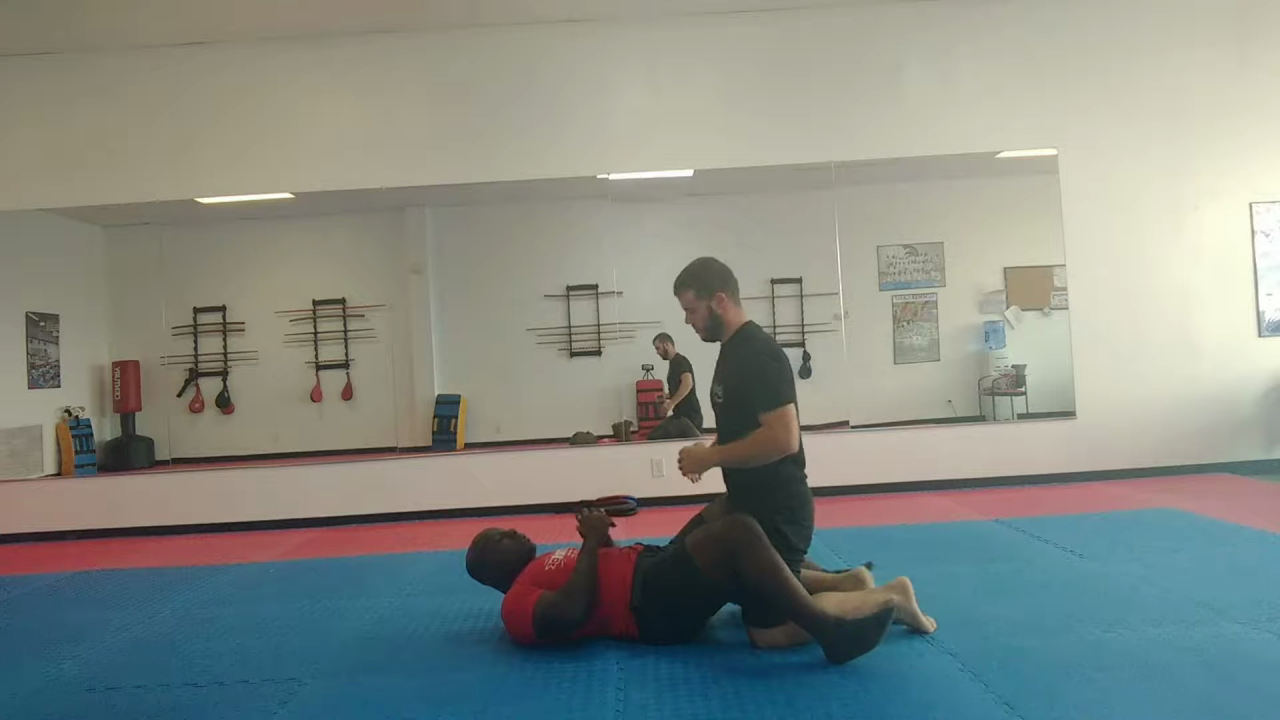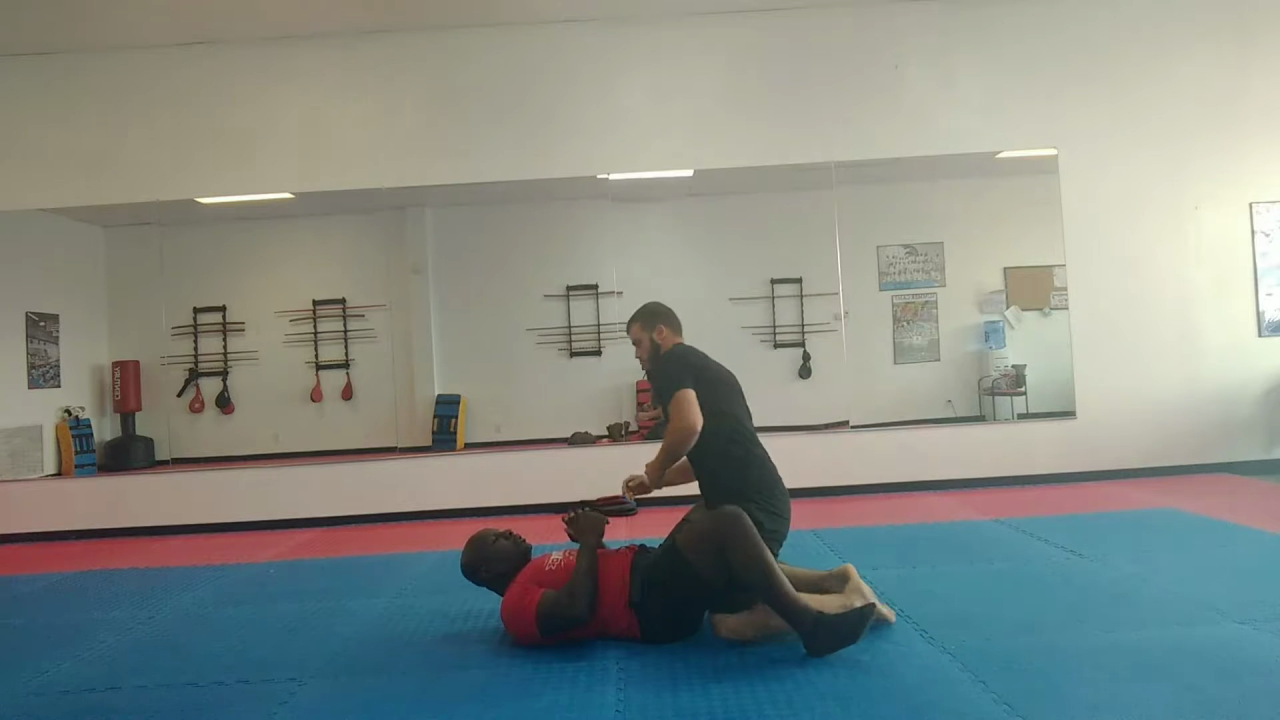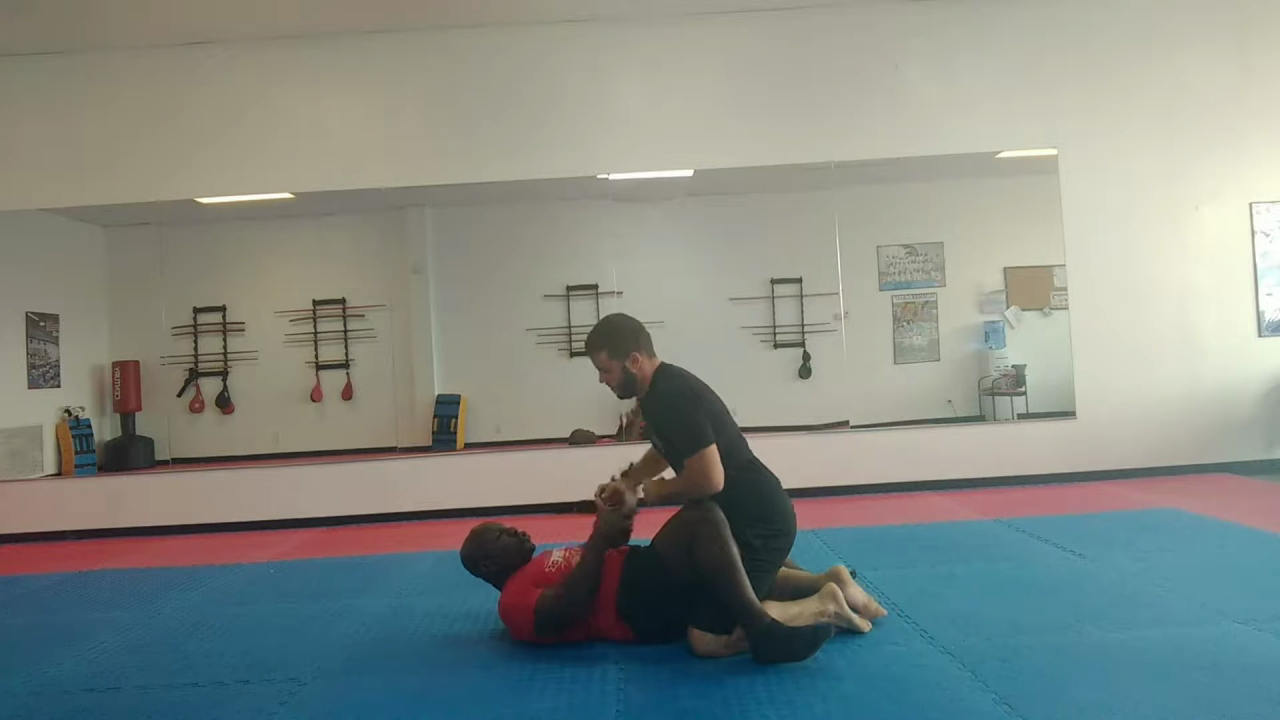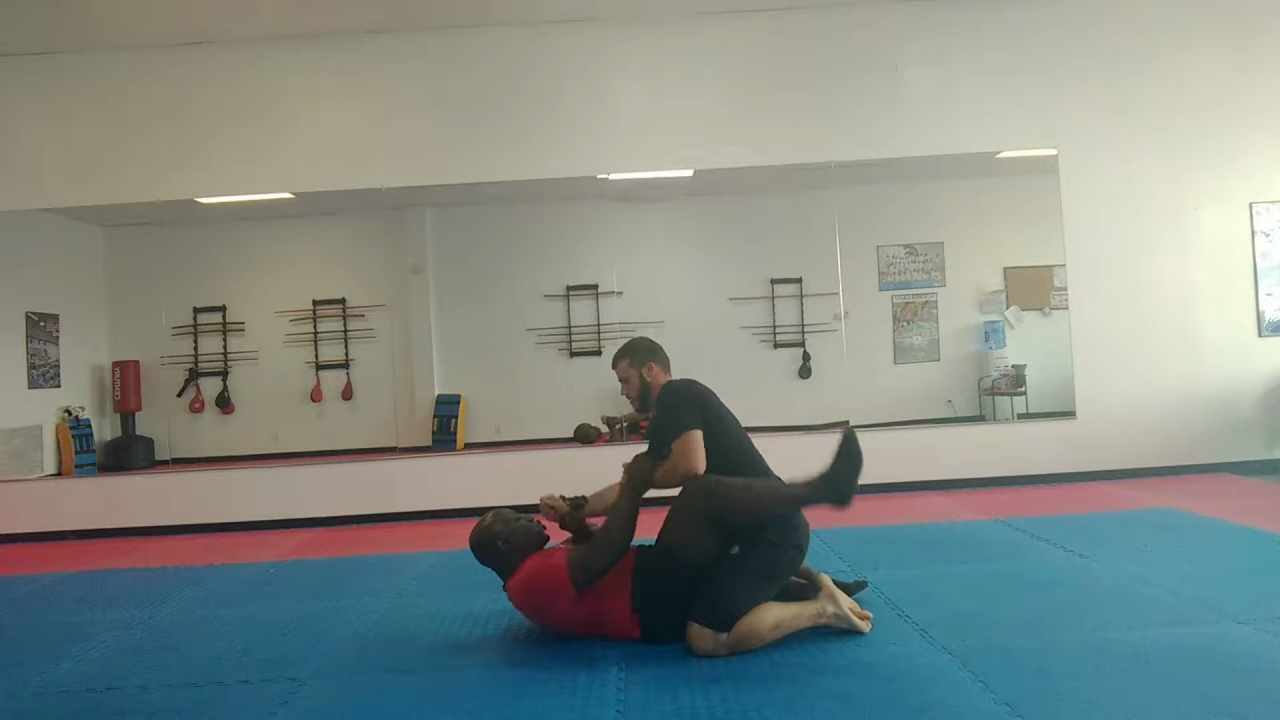
dt=0.5s
person 1, frame 1
left shoulder: (540, 568)
right shoulder: (517, 604)
right elbow: (573, 611)
left wrist: (601, 539)
right wrist: (592, 544)
left hip: (655, 569)
right hip: (657, 606)
right knee: (737, 532)
right ankle: (829, 631)
person 1, frame 2
left shoulder: (531, 571)
right shoulder: (517, 603)
right elbow: (576, 609)
left wrist: (588, 540)
right wrist: (591, 543)
right hip: (655, 603)
right knee: (727, 523)
right ankle: (811, 623)
person 1, frame 3
left shoulder: (542, 561)
right shoulder: (516, 601)
left elbow: (613, 543)
right elbow: (574, 607)
left wrist: (622, 513)
right wrist: (597, 538)
left hip: (646, 579)
right hip: (645, 604)
right knee: (701, 517)
left ankle: (824, 591)
right ankle: (764, 628)
person 1, frame 4
left shoulder: (531, 573)
right shoulder: (533, 581)
left elbow: (589, 555)
right elbow: (610, 551)
right wrist: (632, 487)
left hip: (658, 592)
right hip: (657, 601)
right knee: (702, 492)
left ankle: (814, 588)
right ankle: (823, 488)
person 2, frame 1
left shoulder: (758, 353)
right shoulder: (734, 349)
left elbow: (784, 438)
left wrist: (709, 457)
right wrist: (712, 453)
left hip: (777, 510)
right hip: (749, 500)
left knee: (770, 632)
person 2, frame 2
left shoulder: (670, 362)
right shoulder: (700, 367)
left elbow: (689, 424)
left wrist: (658, 467)
right wrist: (654, 481)
left hip: (752, 502)
right hip: (746, 496)
left knee: (733, 622)
right ankle: (829, 583)
person 2, frame 3
left shoulder: (671, 397)
right shoulder: (670, 386)
left elbow: (709, 479)
right elbow: (663, 450)
left wrist: (656, 492)
right wrist: (625, 482)
left hip: (756, 522)
right hip: (755, 513)
left knee: (708, 639)
person 2, frame 4
left shoulder: (676, 397)
right shoulder: (668, 416)
left elbow: (691, 465)
left hip: (772, 530)
right hip: (763, 525)
left knee: (706, 637)
